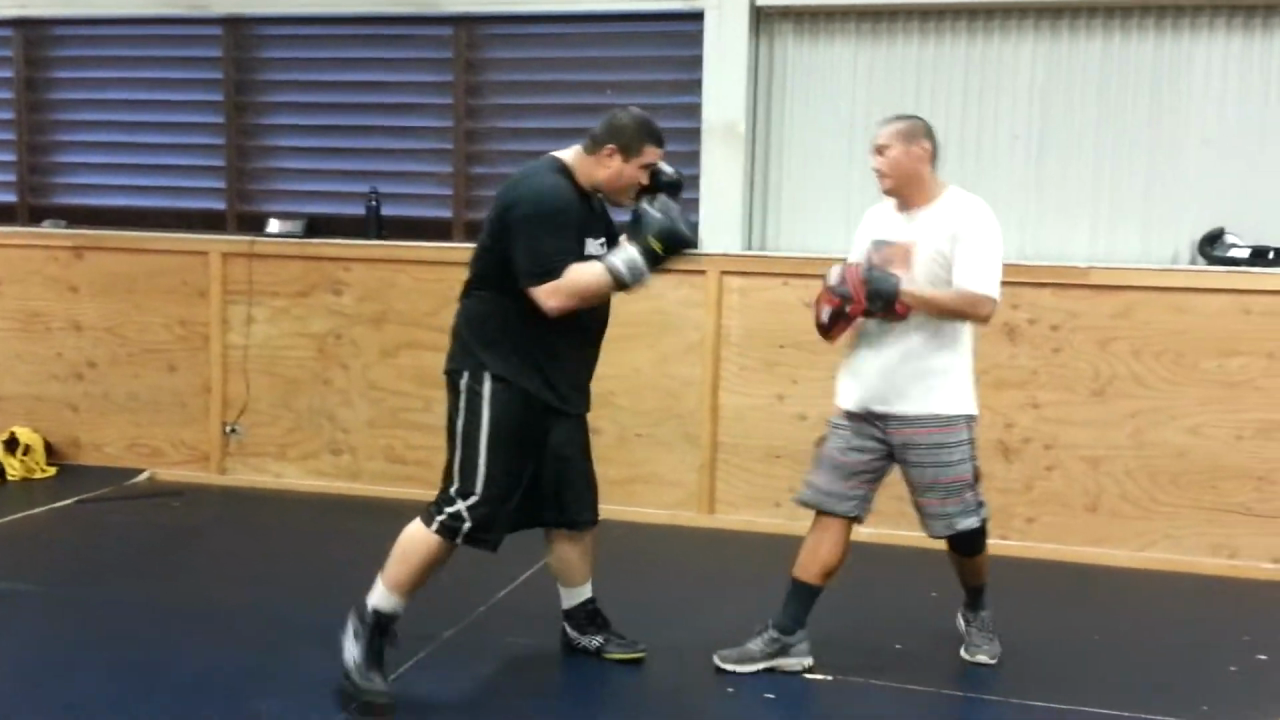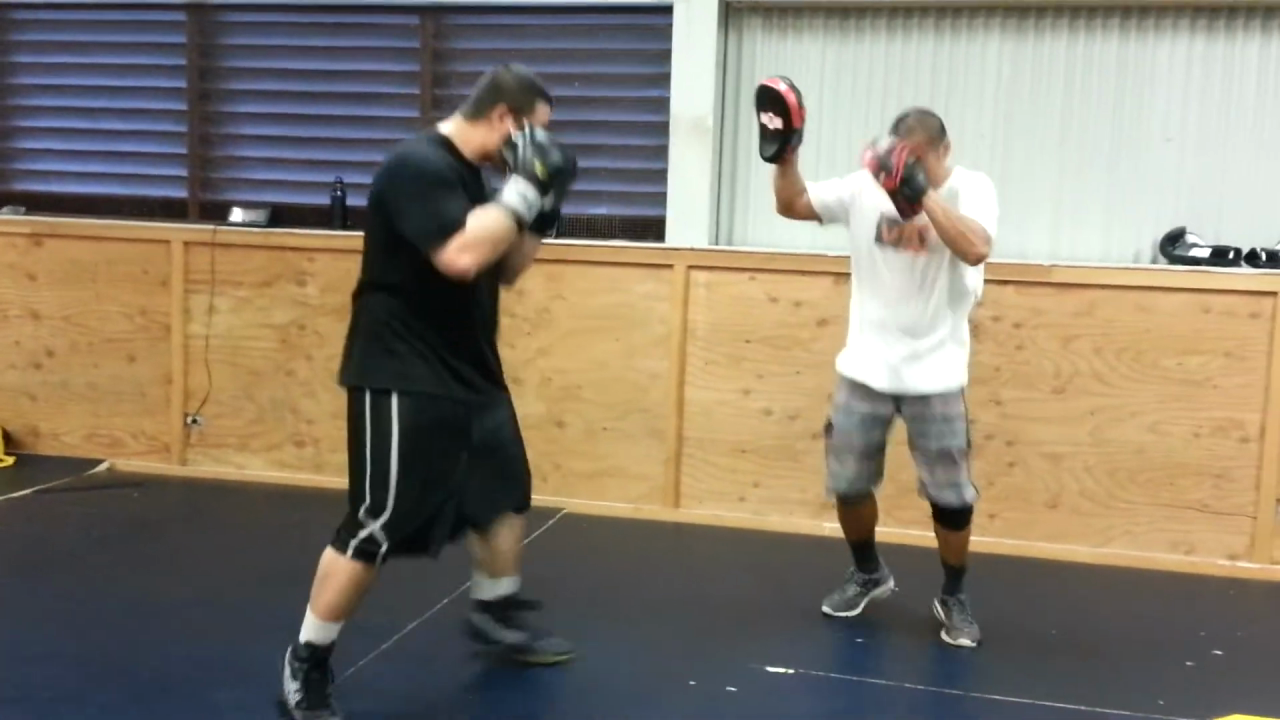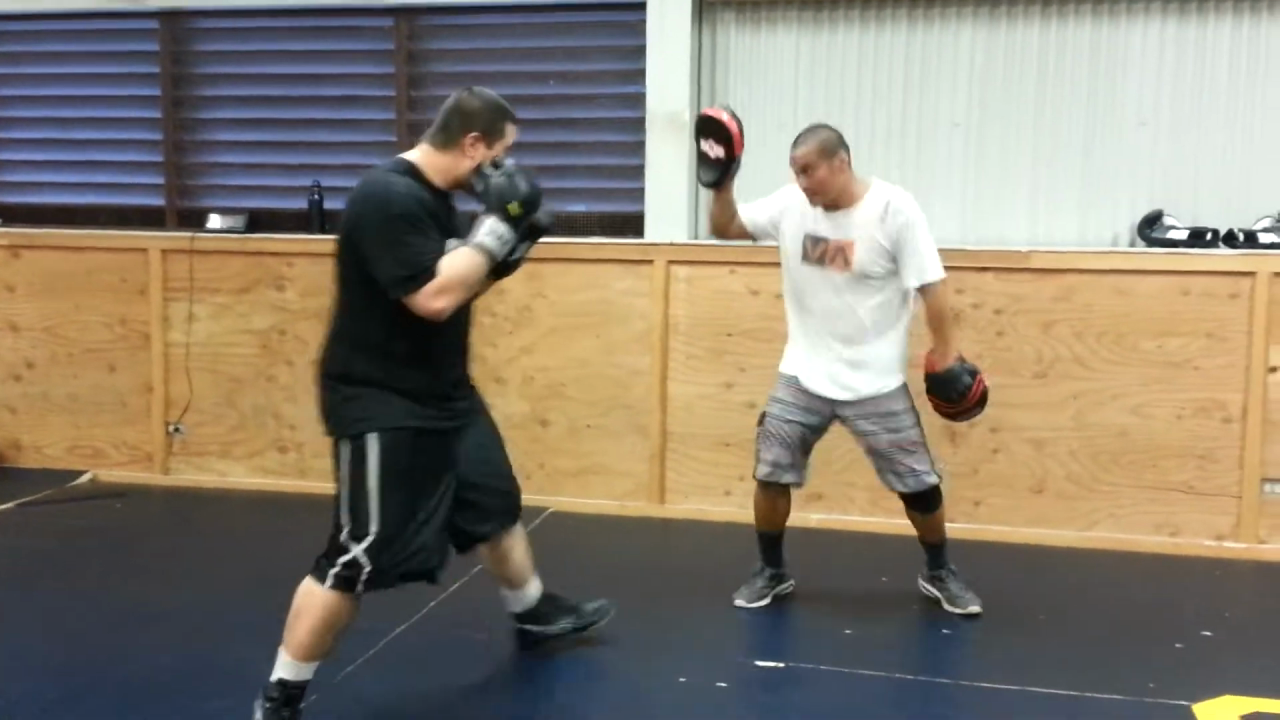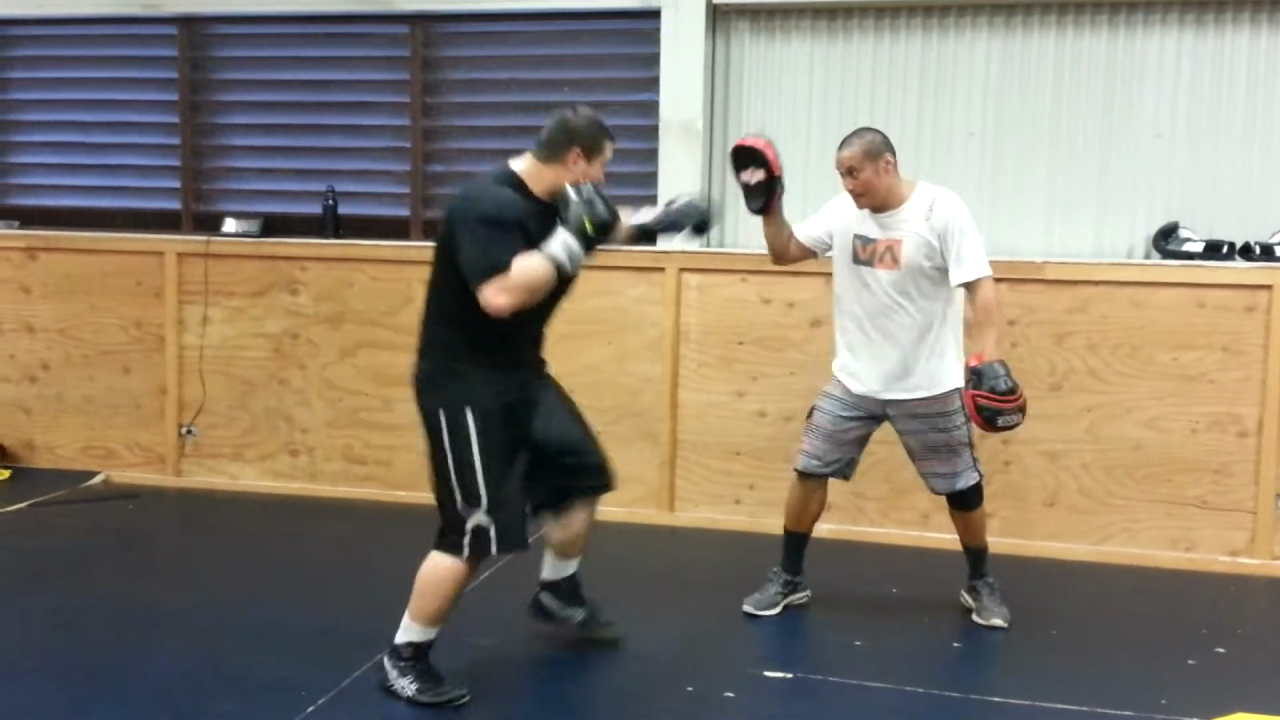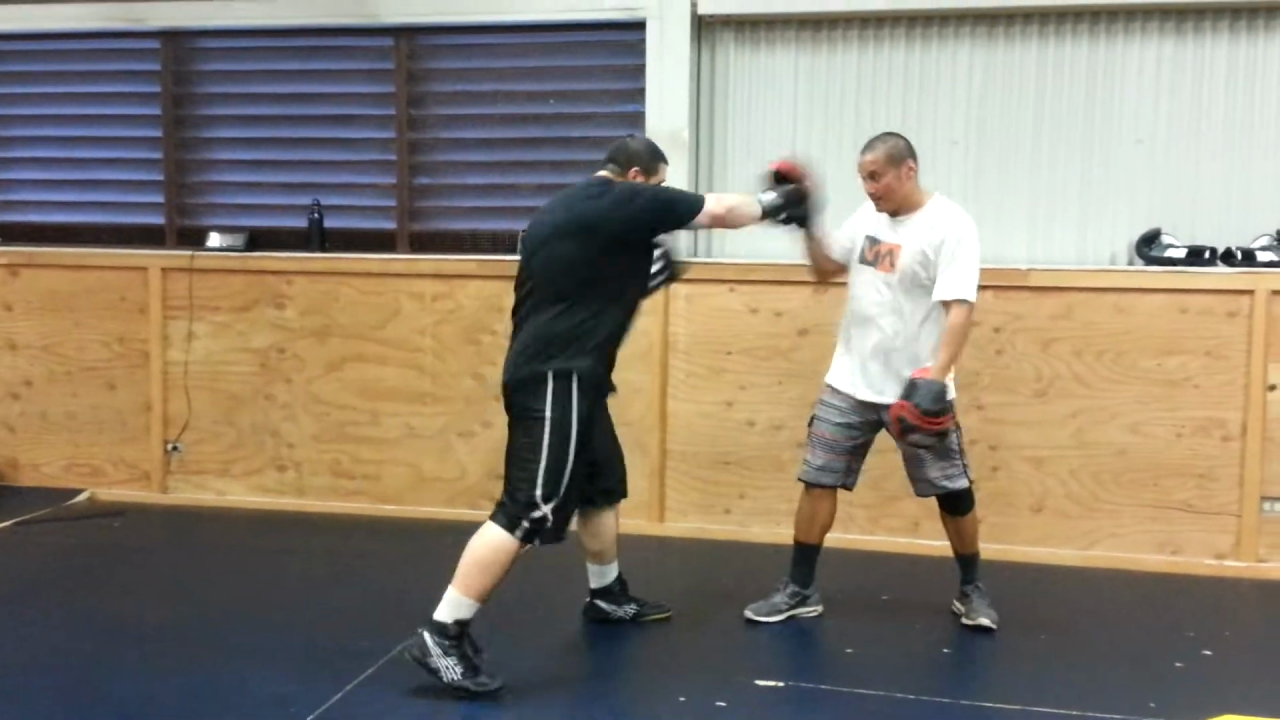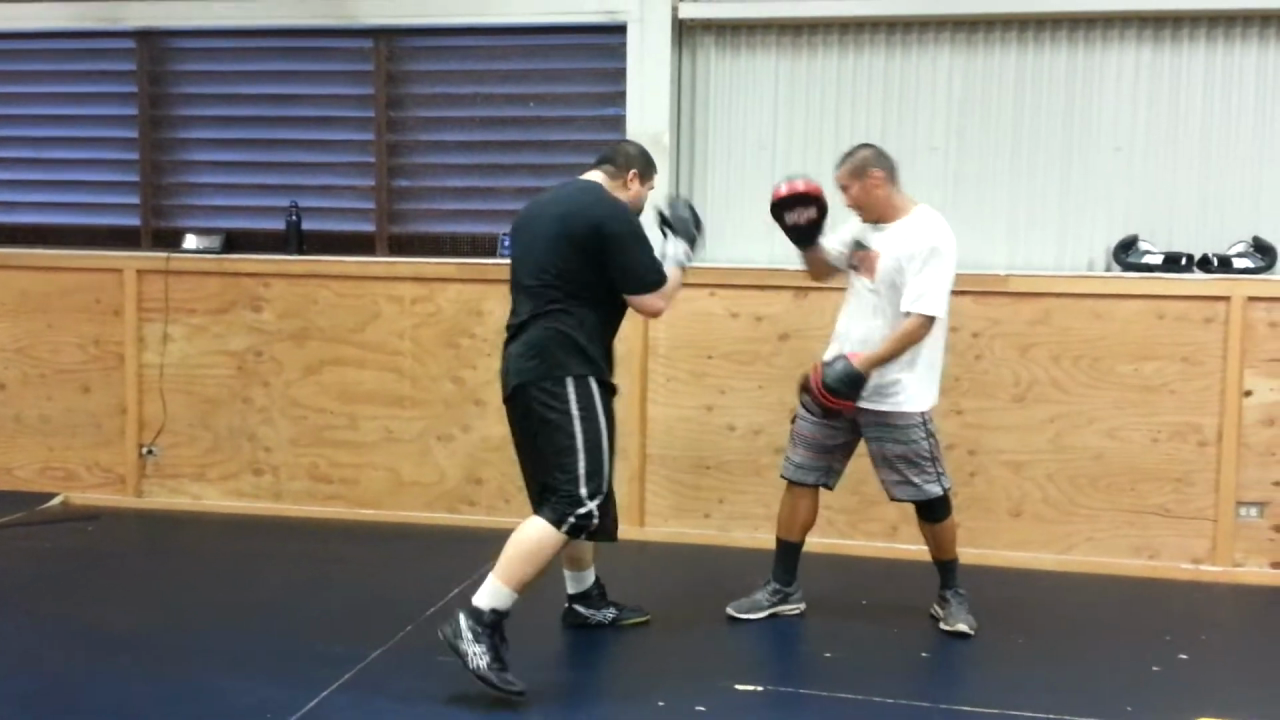
dt=0.4s
person 1, frame 1
left shoulder: (589, 199)
right shoulder: (539, 195)
left elbow: (612, 279)
right elbow: (555, 295)
left wrist: (650, 223)
right wrist: (642, 251)
left hip: (555, 381)
right hip: (498, 374)
left knee: (574, 508)
right knee: (466, 510)
left ankle: (583, 624)
right ankle: (370, 625)
person 1, frame 2
left shoulder: (471, 173)
right shoulder: (417, 167)
left elbow: (507, 267)
right elbow: (462, 256)
left wrist: (540, 207)
right wrist: (525, 186)
left hip: (469, 370)
right hip: (403, 377)
left knee: (503, 494)
right knee: (375, 528)
left ankle: (498, 613)
right ankle: (307, 661)
person 1, frame 3
left shoulder: (436, 196)
right shoulder: (388, 199)
right elbow: (435, 296)
left wrist: (509, 243)
right wrist: (497, 223)
left hip: (443, 395)
right hip: (382, 408)
left knee: (496, 507)
right knee: (355, 560)
left ankle: (535, 613)
person 1, frame 4
left shoulder: (552, 197)
right shoulder: (489, 205)
left elbow: (607, 227)
right elbow: (502, 296)
left wrist: (656, 220)
right wrist: (573, 237)
left hip: (520, 376)
right hip: (468, 389)
left knee: (582, 476)
right knee: (477, 529)
left ankle: (558, 594)
right ankle: (406, 656)
person 1, frame 5
left shoulder: (560, 212)
right shoulder: (618, 203)
right elbow: (715, 211)
left wrist: (644, 276)
right wrist: (771, 202)
left hip: (557, 369)
right hip: (559, 373)
left knee: (601, 484)
right knee: (529, 507)
left ankle: (606, 595)
right ankle: (441, 633)
person 1, frame 6
left shoulder: (548, 205)
right shoulder: (609, 214)
right elbow: (652, 300)
right wrist: (680, 242)
left hip: (537, 363)
right hip: (564, 370)
left knee: (578, 493)
right knee: (572, 505)
left ankle: (586, 600)
right ankle: (479, 622)
person 2, frame 1
left shoulder: (968, 215)
right shoulder: (876, 218)
left elbow: (981, 305)
left wrist: (898, 295)
right wrist: (838, 305)
left hip: (936, 405)
right hip: (864, 399)
left knee: (962, 526)
right knee: (829, 508)
left ankle: (976, 614)
right ankle: (785, 637)
person 2, frame 2
left shoulder: (972, 189)
right shoulder: (865, 185)
left elbow: (974, 247)
right elbow: (793, 205)
left wrist: (922, 192)
right wrist: (784, 152)
left hip: (934, 378)
right hip: (864, 372)
left knee: (951, 499)
right knee: (848, 486)
left ankle: (953, 597)
right ankle: (868, 573)
person 2, frame 3
left shoulder: (896, 209)
right shoulder: (791, 204)
left elbow: (931, 287)
right elbow: (726, 228)
left wrist: (946, 355)
right wrist: (719, 180)
left hip: (875, 382)
right hip: (803, 376)
left knee: (918, 484)
right knee: (773, 476)
left ankle: (940, 573)
right ankle: (771, 571)
person 2, frame 4
left shoulder: (942, 211)
right shoulder: (843, 210)
left elbow: (980, 286)
right elbow: (785, 252)
left wrist: (989, 357)
right wrist: (769, 205)
left hip: (927, 385)
right hip: (853, 378)
left knee: (962, 485)
right knee: (810, 469)
left ankle: (980, 584)
right ankle: (787, 578)
person 2, frame 5
left shoulder: (950, 225)
right shoulder: (871, 214)
left elbow: (960, 308)
right elbow: (827, 270)
left wrist: (934, 377)
right wrist: (806, 224)
left hip: (914, 387)
right hip: (849, 383)
left knee: (952, 490)
right knee: (817, 479)
left ankle: (971, 589)
right ankle: (800, 589)
person 2, frame 6
left shoulder: (929, 235)
right shoulder: (857, 223)
left elbow: (920, 319)
right elbow: (819, 269)
left wrist: (861, 365)
right wrist: (804, 235)
left hip: (898, 396)
right hip: (837, 380)
left knee: (929, 495)
right knee: (800, 478)
left ankle: (950, 593)
right ankle: (783, 588)
